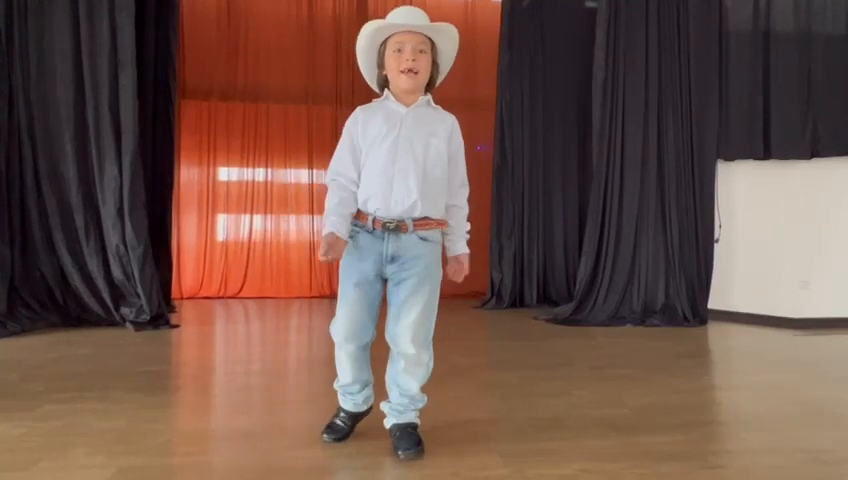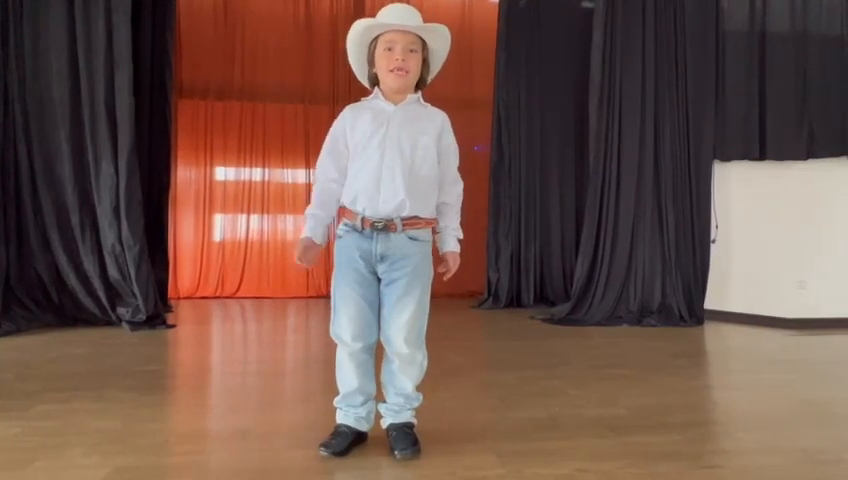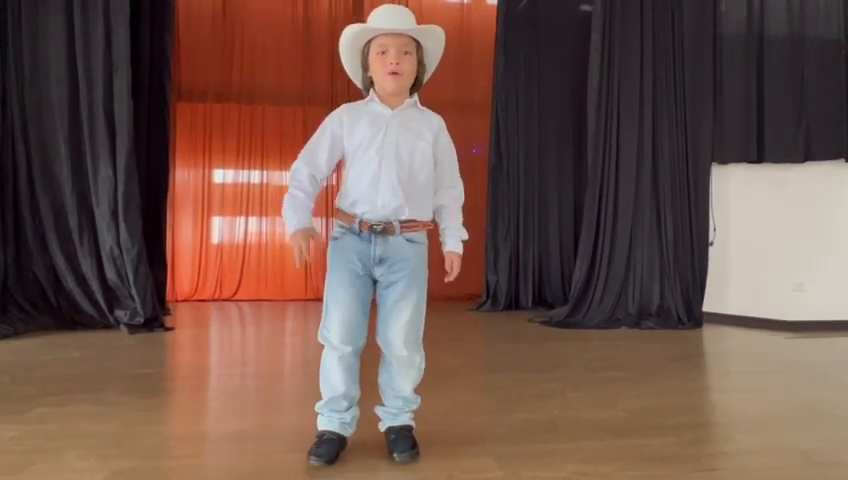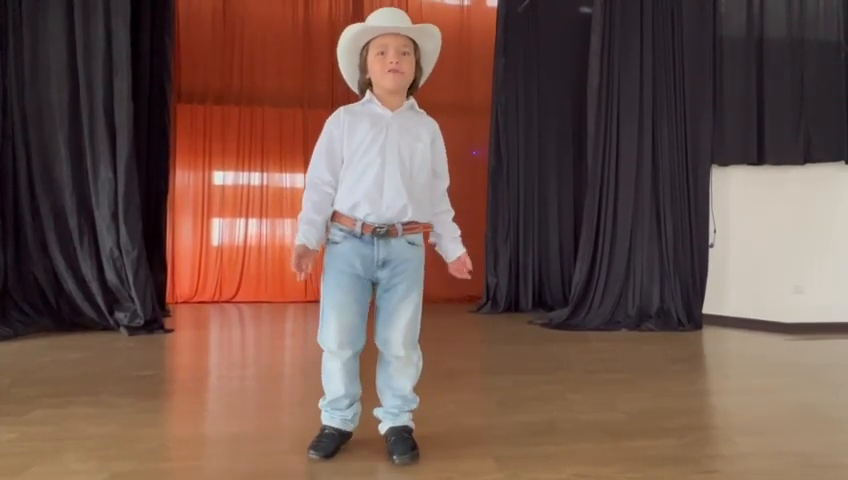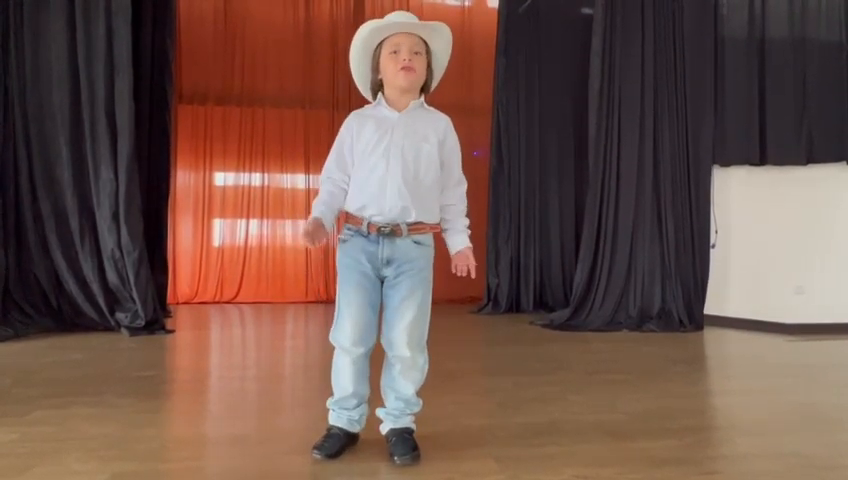
dt=1s
person 1, frame 1
left shoulder: (445, 124)
right shoulder: (363, 118)
left elbow: (456, 191)
right elbow: (343, 182)
left wrist: (457, 246)
right wrist: (335, 231)
left hip: (420, 243)
right hip: (366, 237)
left knee: (412, 339)
right knee: (349, 330)
left ankle: (403, 418)
right ankle: (353, 403)
person 1, frame 2
left shoulder: (436, 121)
right shoulder: (352, 117)
left elbow: (449, 187)
right elbow: (329, 180)
left wrist: (449, 242)
right wrist: (314, 232)
left hip: (410, 242)
right hip: (355, 238)
left knee: (405, 339)
right knee: (352, 336)
left ankle: (400, 420)
right ankle: (353, 420)
person 1, frame 3
left shoulder: (432, 125)
right shoulder: (346, 119)
left elbow: (449, 190)
right elbow: (307, 172)
left wrist: (452, 242)
right wrist: (300, 222)
left hip: (407, 246)
right hip: (350, 240)
left knee: (403, 342)
right knee: (339, 337)
left ankle: (398, 423)
right ankle: (335, 425)
person 1, frame 4
left shoulder: (427, 128)
right shoulder: (343, 121)
left elbow: (437, 195)
right elbow: (321, 186)
left wrist: (453, 248)
right wrist: (307, 240)
left hip: (405, 248)
right hip: (348, 242)
left knee: (400, 343)
right knee: (339, 339)
left ankle: (397, 423)
right ankle: (338, 421)
person 1, frame 5
left shoulder: (439, 126)
right shoulder: (358, 123)
left elbow: (452, 191)
right elbow: (336, 180)
left wrist: (459, 242)
right wrist: (320, 218)
left hip: (413, 246)
right hip: (358, 242)
left knee: (406, 343)
right knee: (350, 337)
left ankle: (399, 424)
right ankle: (345, 422)
